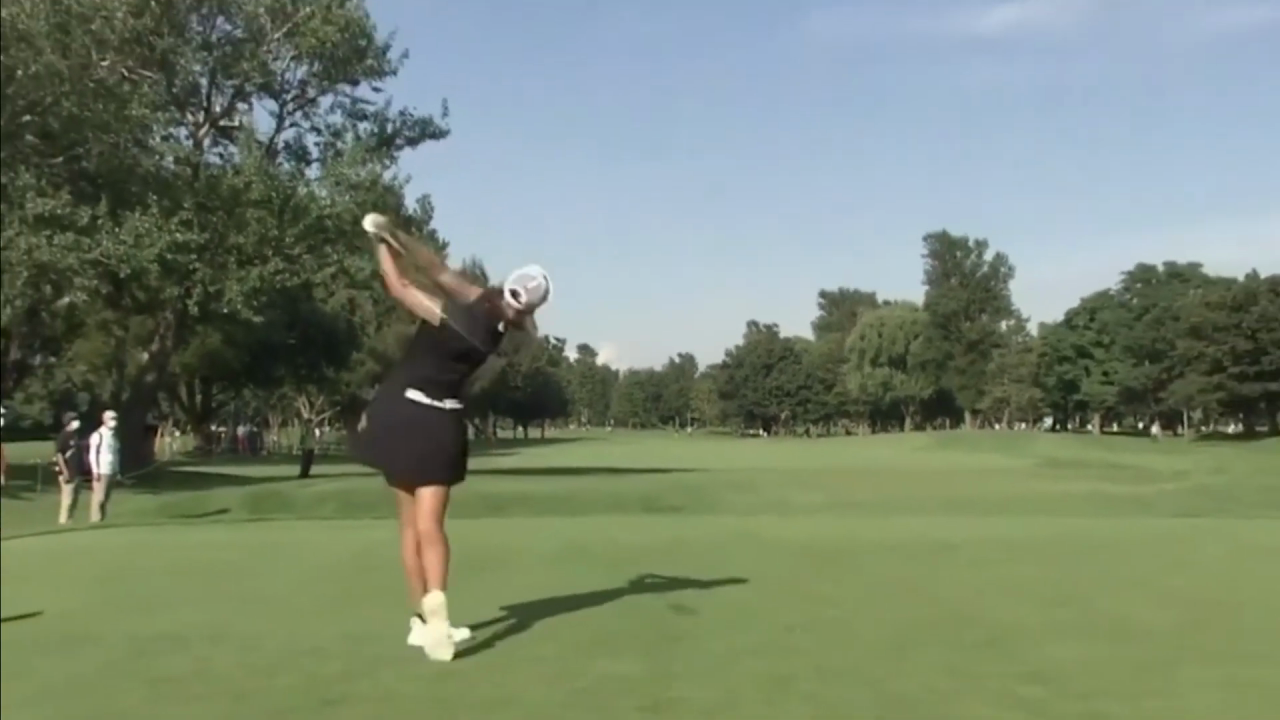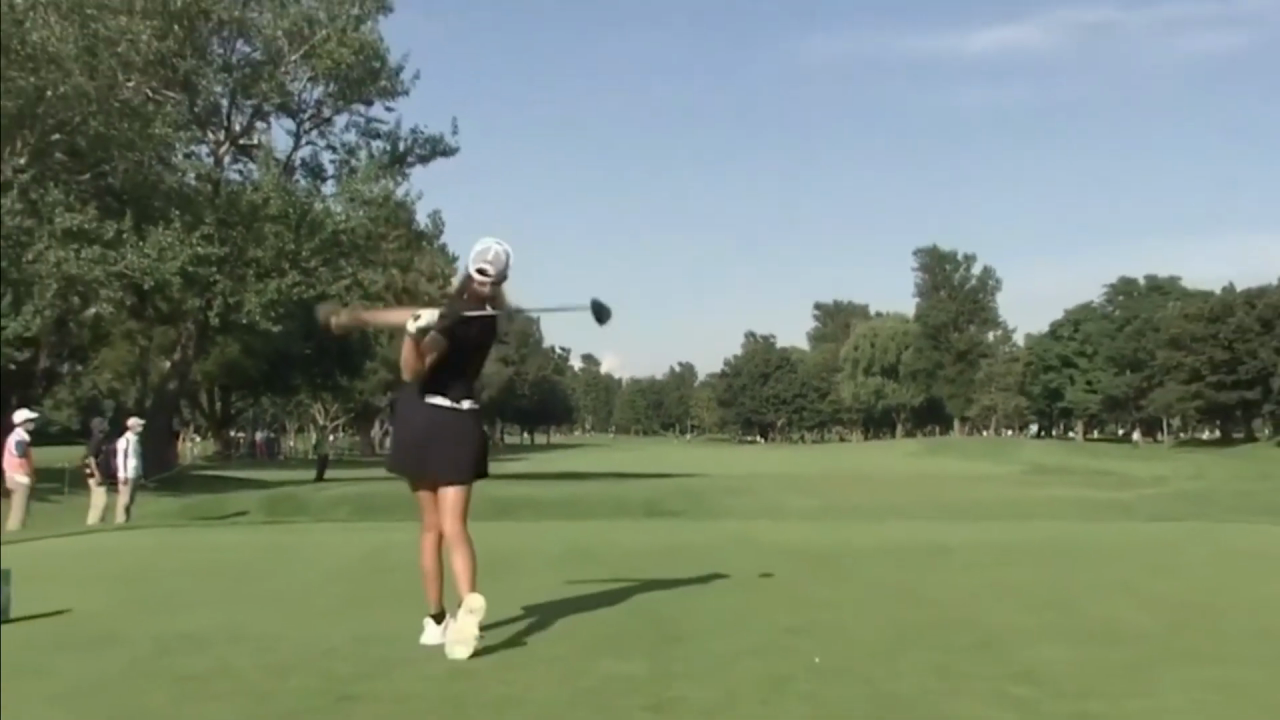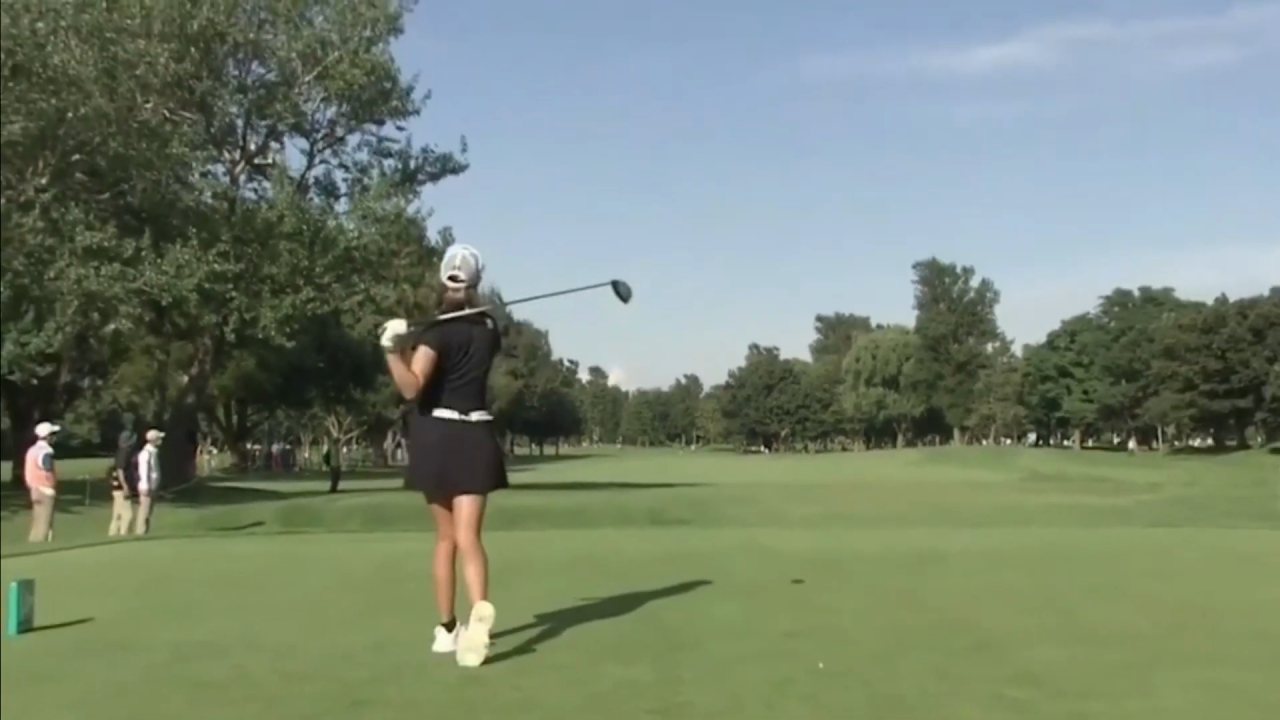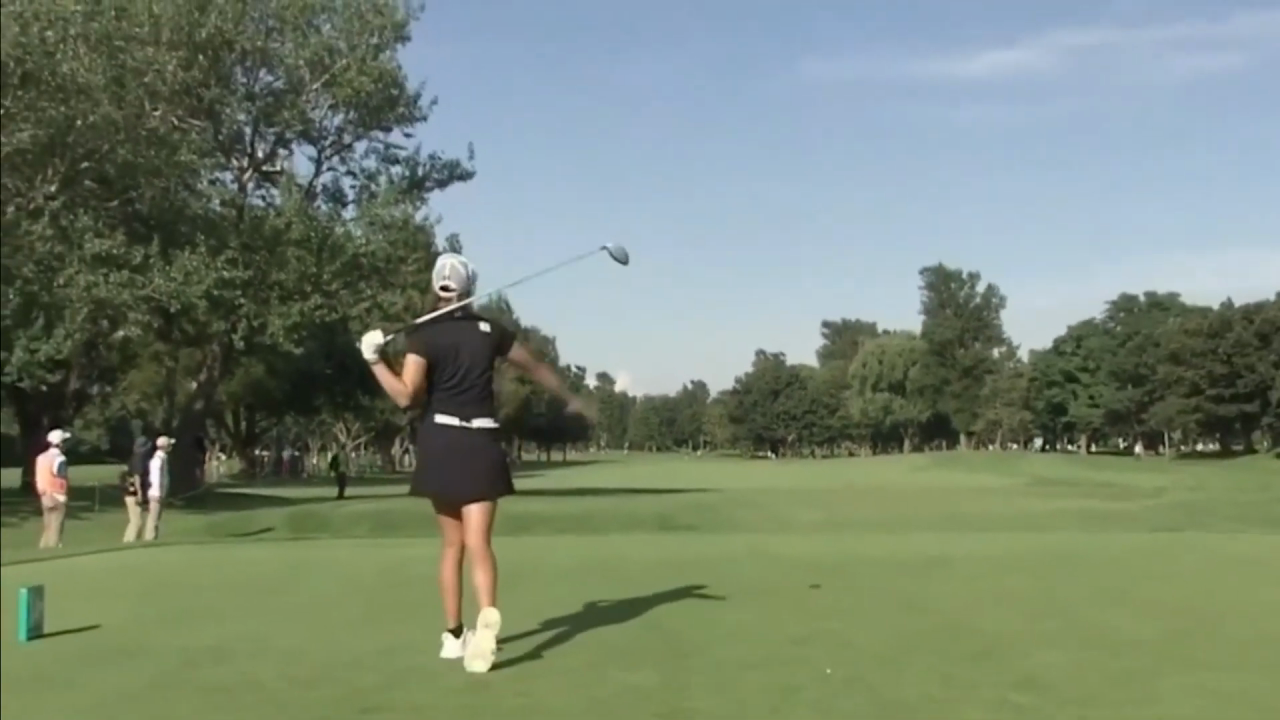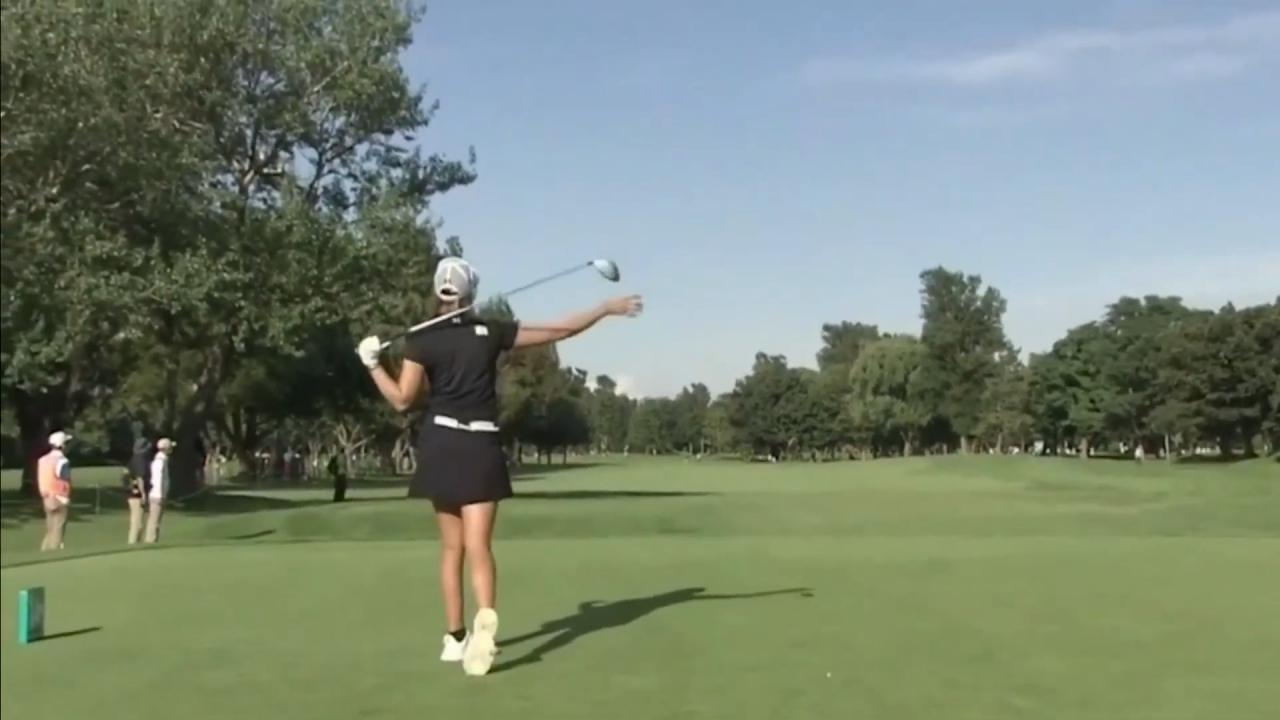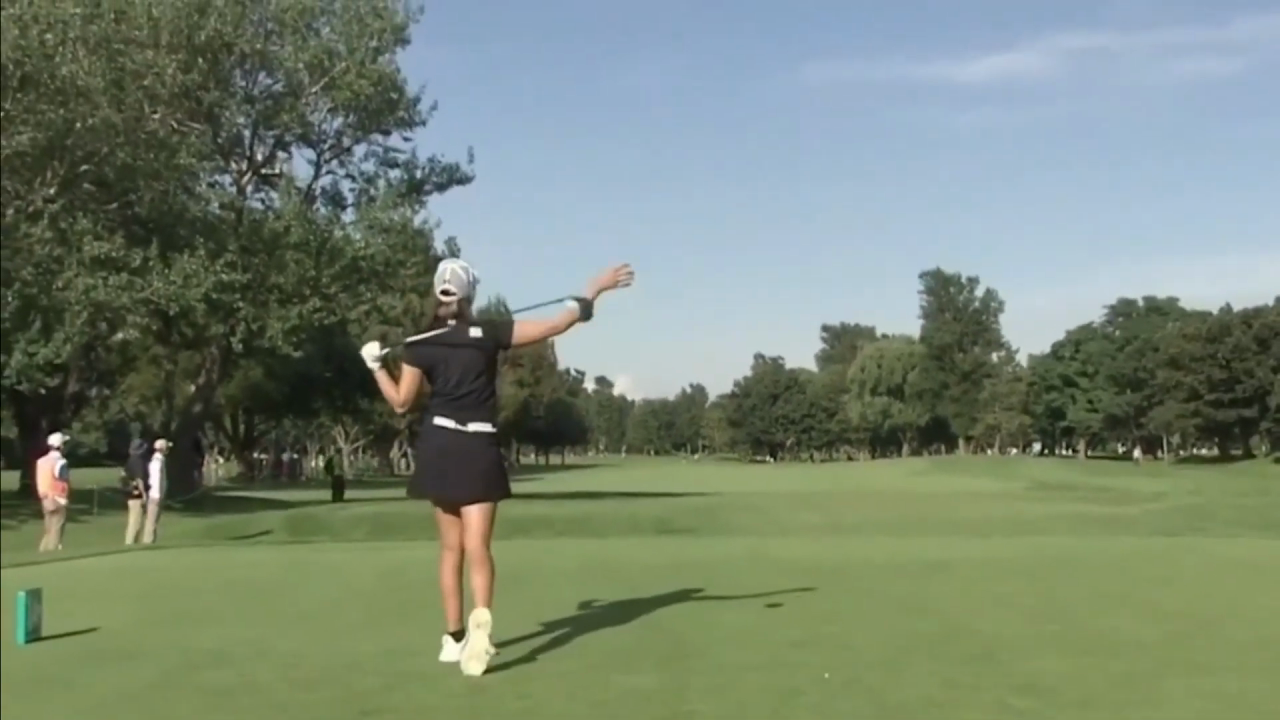
dt=0.4s
person 1, frame 1
left shoulder: (465, 316)
right shoulder: (498, 332)
left elbow: (400, 289)
right elbow: (447, 277)
right wrist: (395, 238)
left hip: (396, 413)
right hip: (438, 424)
left knee: (410, 524)
right knee: (430, 525)
left ankle: (424, 619)
right ankle: (433, 603)
person 1, frame 2
left shoulder: (459, 317)
right shoulder: (484, 315)
left elbow: (412, 372)
right elbow: (421, 315)
left wrist: (416, 331)
right wrist: (360, 316)
left hip: (424, 421)
right hip: (461, 426)
left knee: (431, 527)
right knee: (453, 526)
left ankle: (436, 620)
right ankle: (469, 602)
person 1, frame 3
left shoulder: (437, 328)
right shoulder: (489, 328)
left elbow: (411, 388)
left wrist: (391, 347)
left hip: (437, 434)
right hip: (476, 435)
left knee: (444, 538)
right knee: (467, 537)
left ankle: (446, 628)
right ankle: (479, 612)
person 1, frame 4
left shoulder: (424, 334)
right shoulder: (491, 330)
left elbow: (405, 396)
right elbow: (535, 367)
left wrist: (373, 357)
right wrist: (570, 397)
left hip: (440, 442)
right hip: (481, 443)
left knee: (452, 545)
right knee: (477, 543)
left ankle: (453, 634)
right ankle: (487, 618)
person 1, frame 5
left shoulder: (423, 340)
right shoulder: (492, 332)
left elbow: (401, 400)
right elbow: (558, 331)
left wrist: (372, 362)
right wrist: (608, 307)
left hip: (440, 444)
right hip: (481, 447)
left knee: (451, 547)
right knee: (477, 546)
left ankle: (455, 637)
right ankle: (484, 621)
person 1, frame 6
left shoulder: (420, 344)
right shoulder: (488, 333)
left elbow: (401, 403)
right elbow: (556, 325)
left wrist: (375, 365)
right wrist: (597, 288)
left hip: (438, 446)
right hip: (479, 448)
left knee: (451, 548)
right knee: (476, 547)
left ankle: (454, 637)
right ankle: (480, 621)
